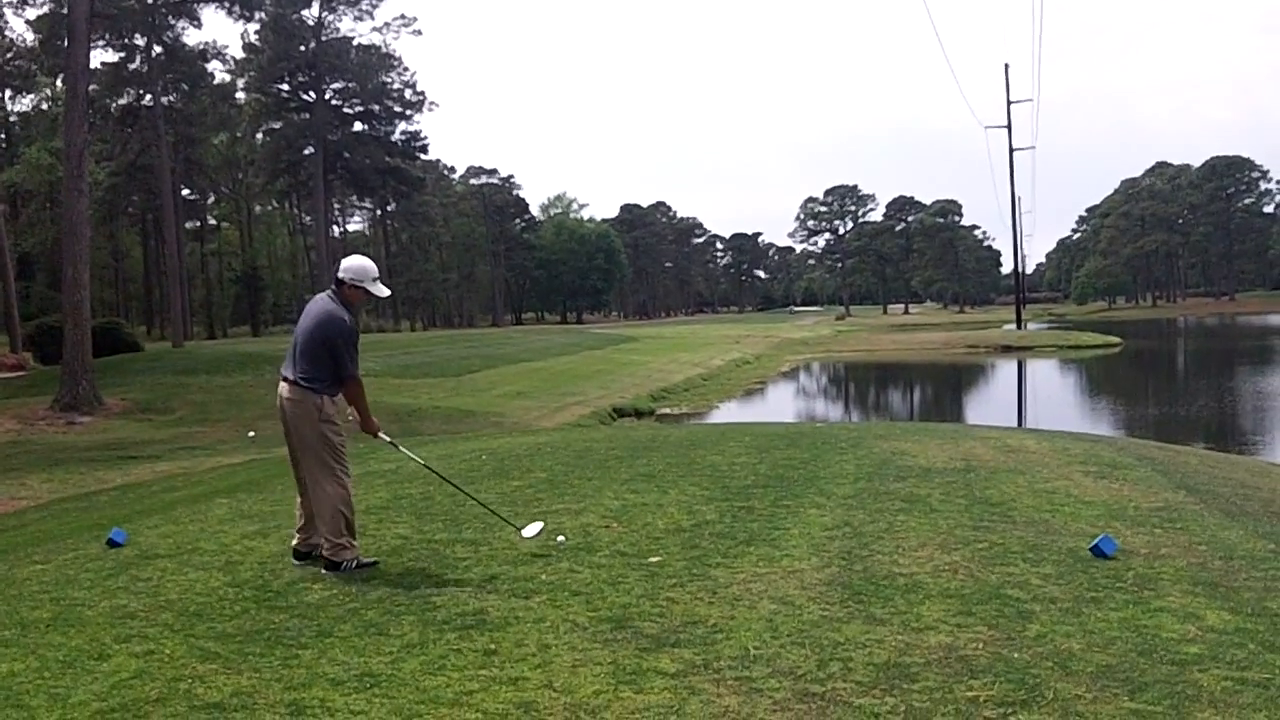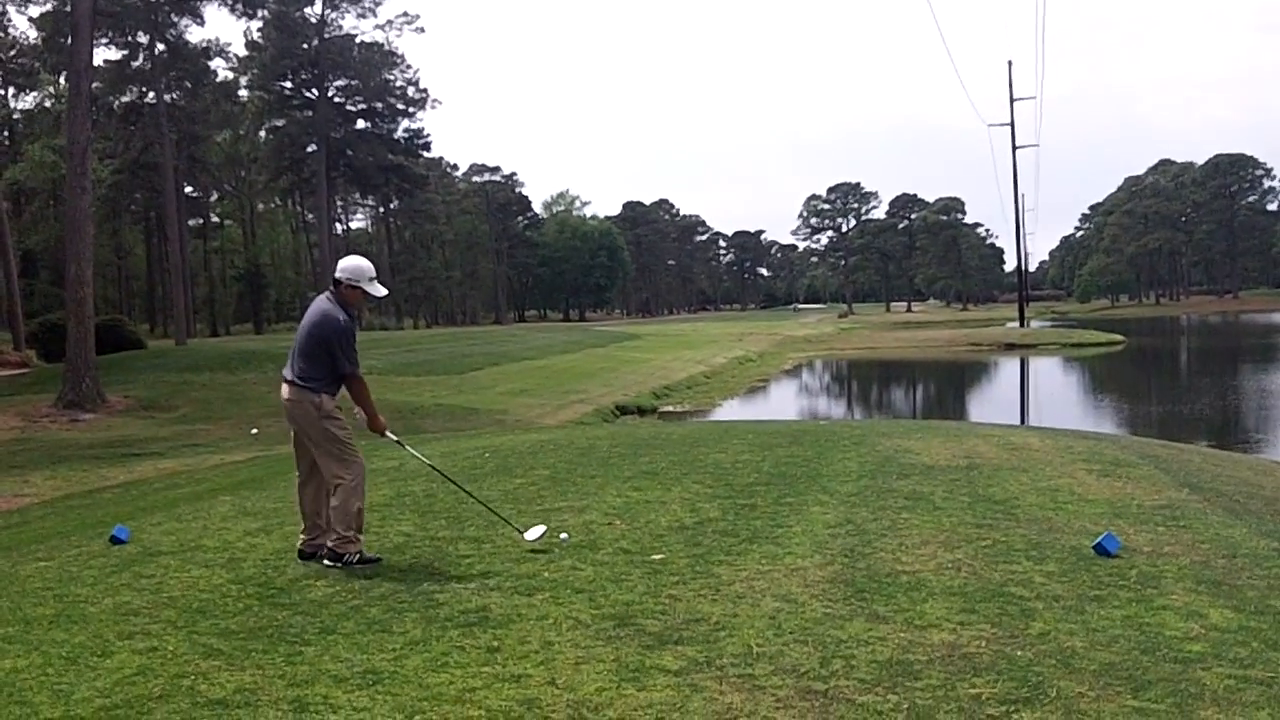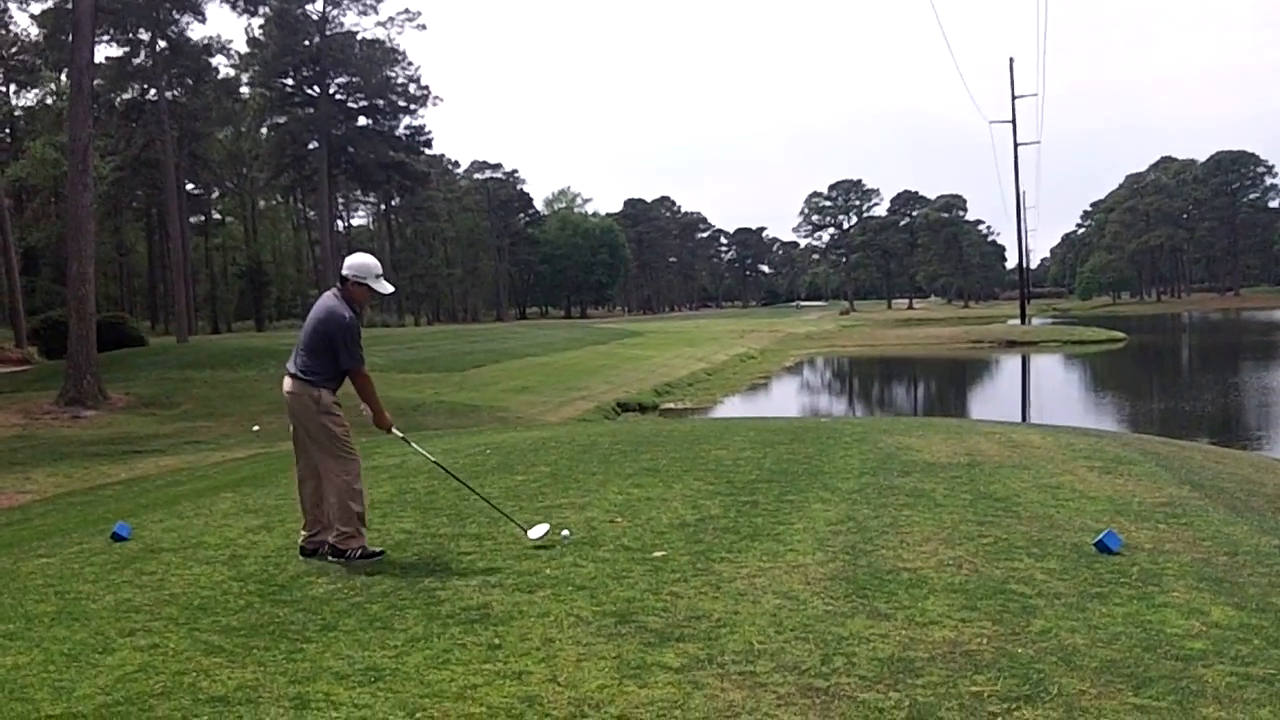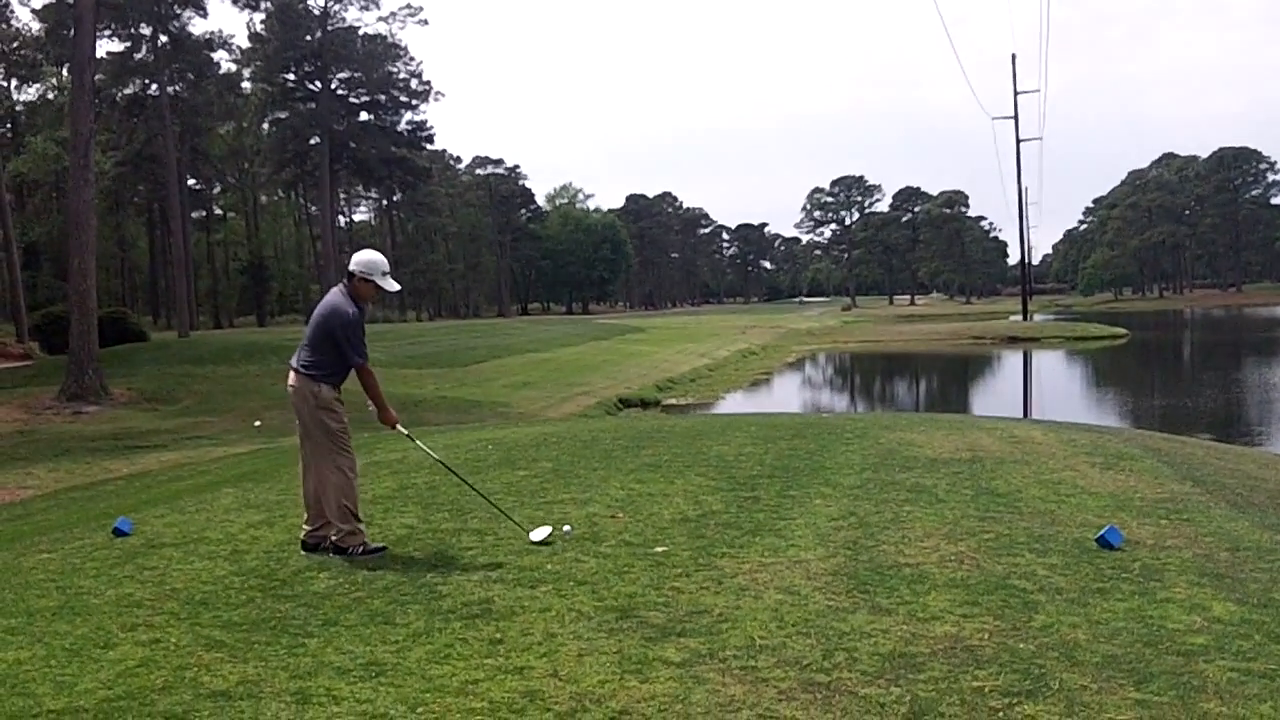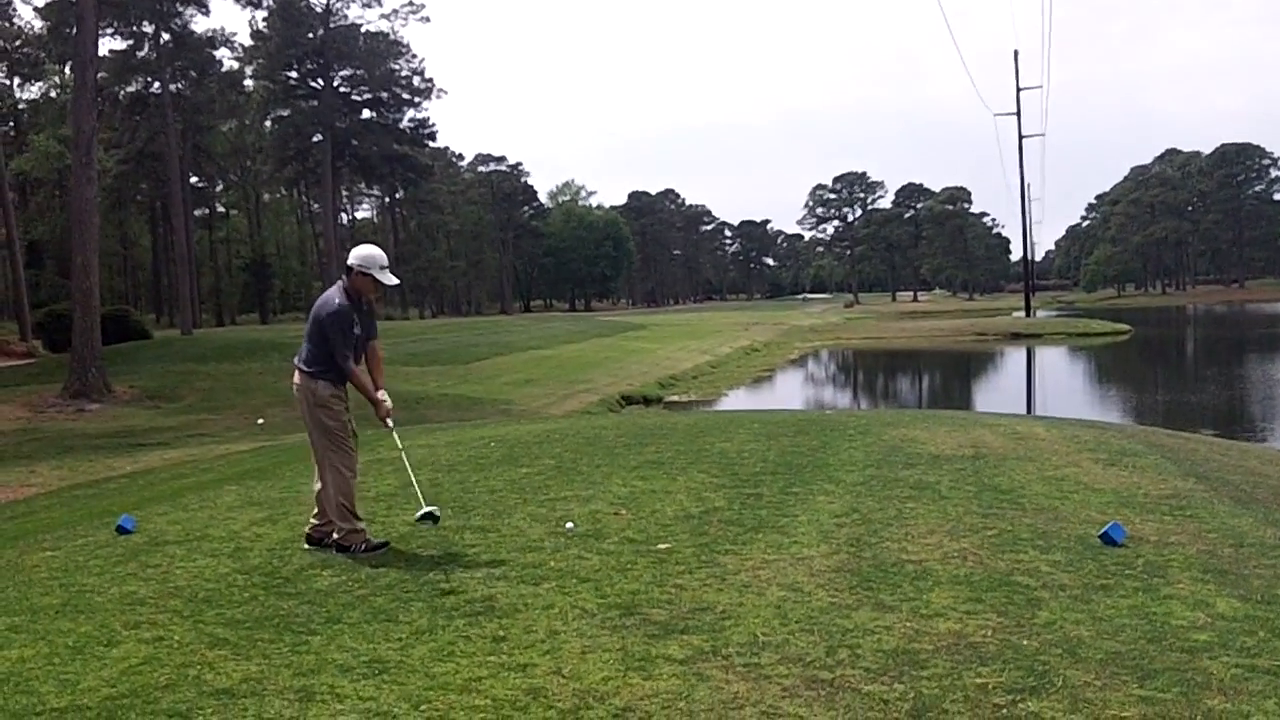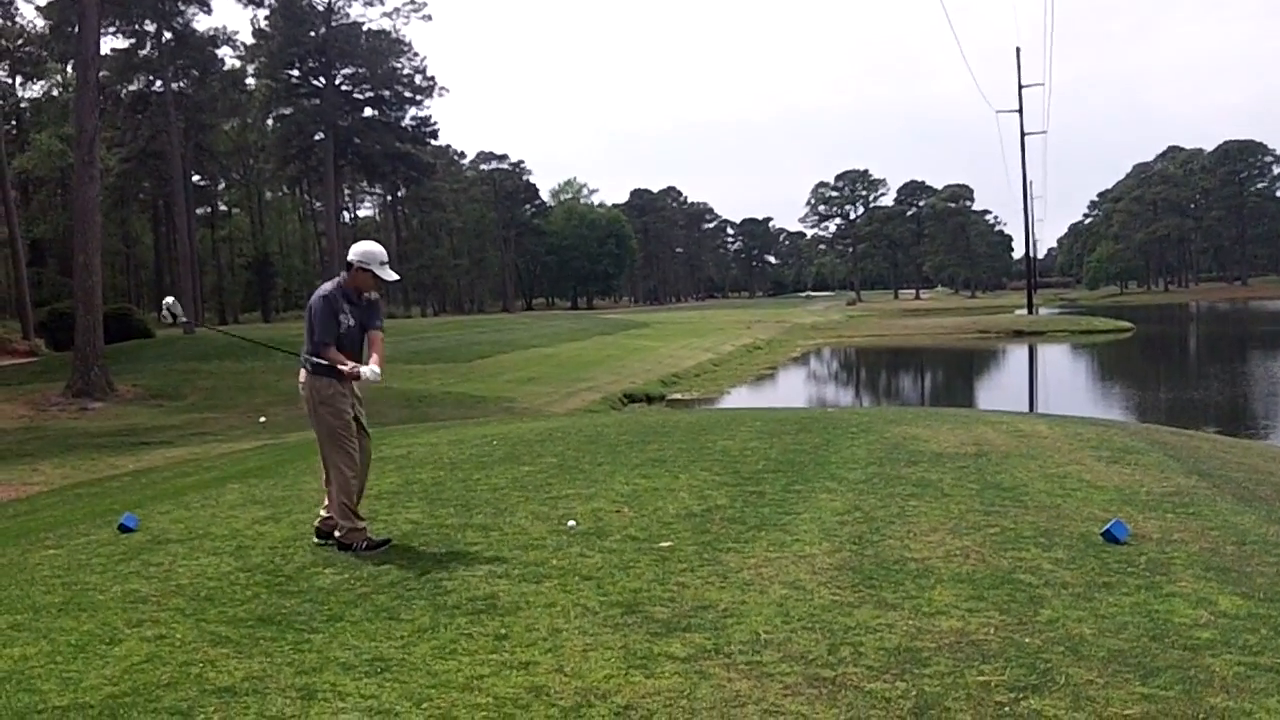
dt=0.2s
person 1, frame 1
left shoulder: (321, 301)
right shoulder: (341, 322)
right elbow: (350, 378)
left wrist: (356, 408)
right wrist: (366, 418)
left hip: (291, 393)
right hip: (312, 402)
left knee: (311, 476)
right knee: (333, 479)
left ankle: (307, 544)
right ankle: (339, 554)
person 1, frame 2
left shoulder: (324, 303)
right shoulder: (337, 322)
right elbow: (352, 376)
left wrist: (363, 407)
right wrist: (373, 416)
left hip: (297, 395)
right hip: (312, 401)
left knee: (313, 474)
right knee: (349, 470)
left ankle: (313, 543)
right ankle: (344, 547)
person 1, frame 3
left shoulder: (331, 299)
right shoulder: (343, 318)
right elbow: (357, 372)
left wrist: (368, 403)
right wrist: (378, 412)
left hip: (299, 389)
right hip: (313, 395)
left knee: (312, 470)
right knee: (343, 467)
left ankle: (314, 540)
right ankle: (346, 543)
person 1, frame 4
left shoulder: (344, 299)
right shoulder: (345, 314)
left elbow: (359, 355)
right elbow: (360, 366)
left wrist: (377, 400)
right wrist: (383, 408)
left hip: (310, 385)
right hip: (316, 390)
left knee: (317, 465)
right knee: (339, 464)
left ankle: (316, 534)
right ankle: (347, 539)
person 1, frame 5
left shoulder: (364, 303)
right shoulder: (335, 307)
left elbow: (372, 347)
right elbow: (344, 363)
left wrist: (381, 391)
right wrist: (374, 398)
left hip: (334, 386)
right hip: (318, 386)
left knee: (332, 460)
right knee: (340, 460)
left ankle: (321, 528)
right ankle: (349, 536)
person 1, frame 6
left shoulder: (370, 301)
right shoulder: (326, 298)
left elbow: (375, 337)
right elbow: (324, 350)
left wrist: (372, 366)
right wrist: (345, 366)
left hip: (345, 383)
right hip: (323, 384)
left knee: (359, 455)
right knee: (344, 459)
left ankle: (329, 523)
right ankle: (350, 535)
